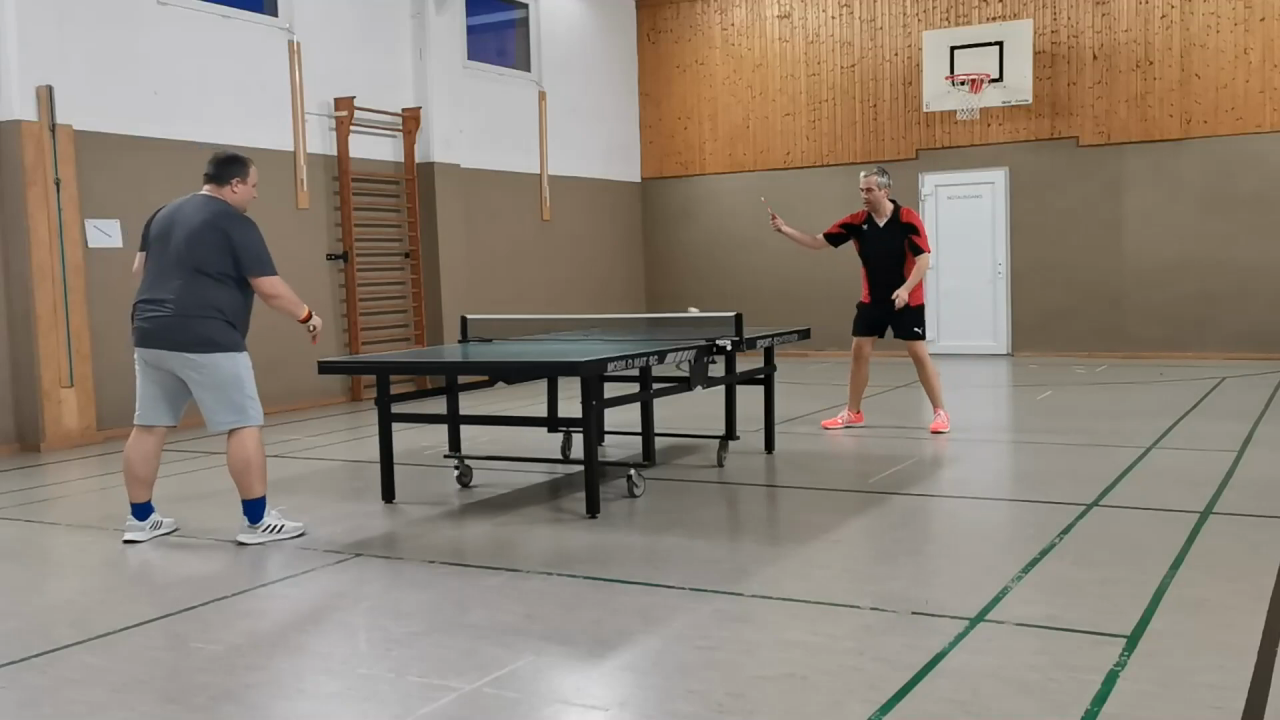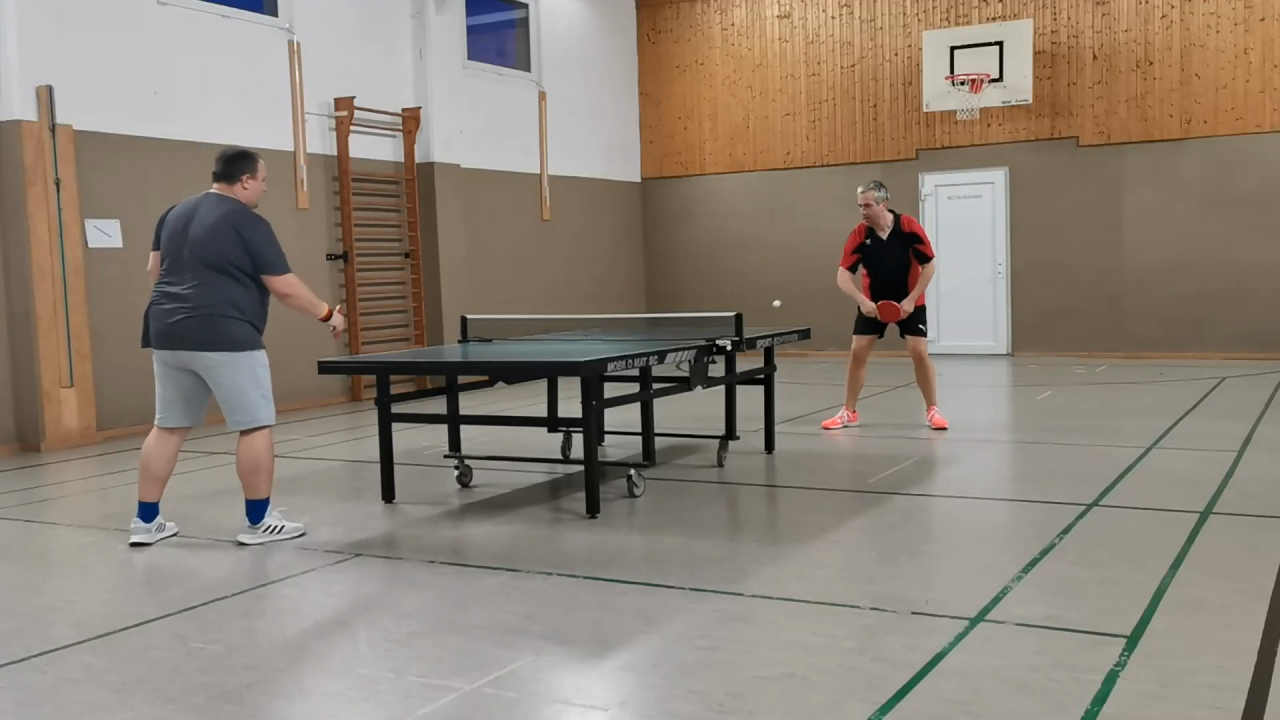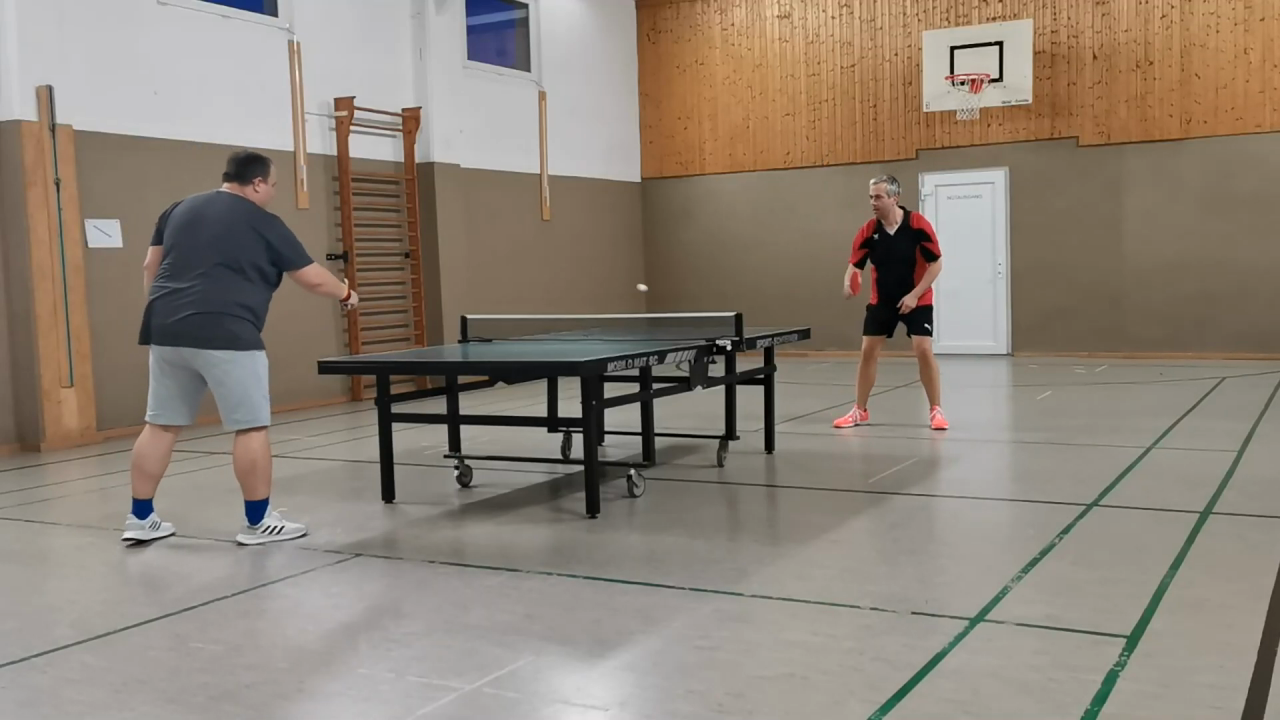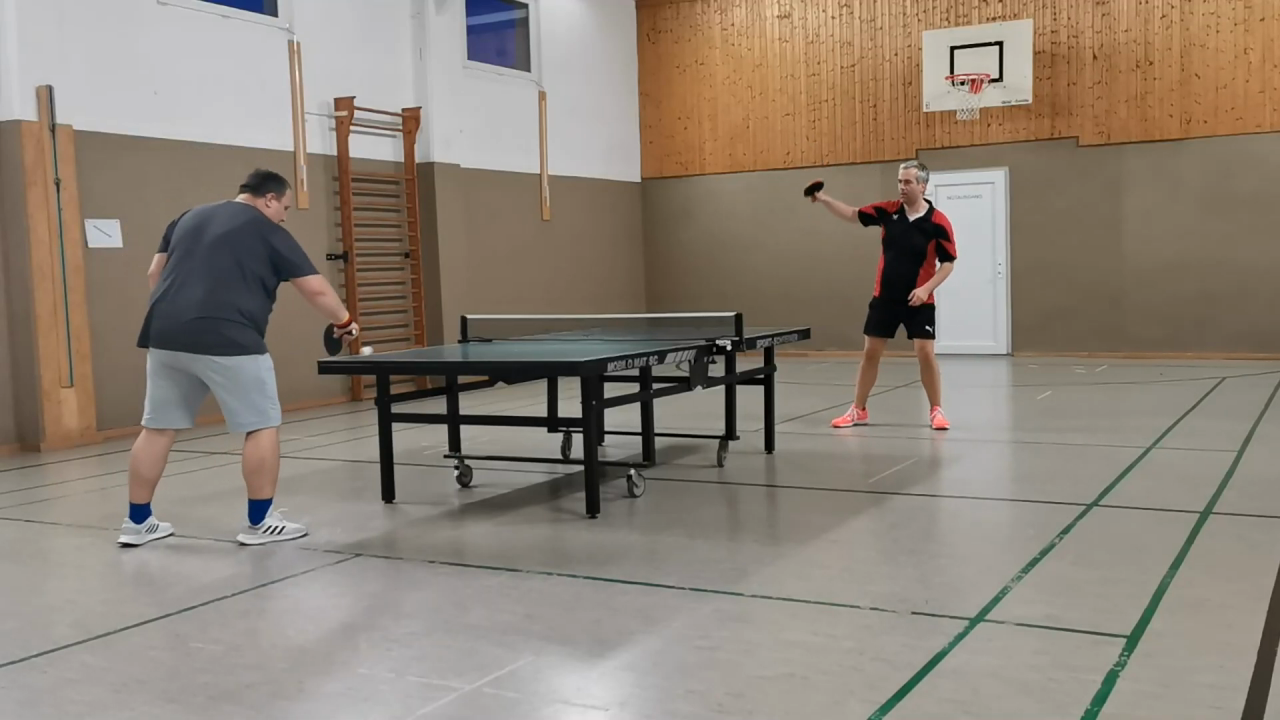
dt=1s
person 1, frame 1
left shoulder: (164, 213)
right shoulder: (237, 225)
left elbow: (141, 268)
right elbow: (271, 289)
right wrist: (306, 315)
left hip: (152, 335)
right hip: (207, 340)
left knee: (148, 426)
right knee: (244, 425)
left ankle: (140, 518)
right ankle: (257, 521)
person 1, frame 2
left shoulder: (175, 213)
right shoulder: (249, 224)
left elbow: (155, 270)
right elbow: (284, 288)
right wrist: (328, 314)
left hip: (168, 334)
right hip: (225, 338)
left knee: (168, 427)
right knee: (255, 426)
left ankle: (145, 520)
right ankle: (259, 521)
person 1, frame 3
left shoulder: (178, 210)
right shoulder: (265, 224)
left elbow: (151, 267)
right elbow: (312, 277)
right wrist: (345, 293)
left hip: (167, 334)
right hip: (226, 336)
left knee: (161, 425)
right knee: (252, 427)
left ankle: (140, 518)
right ankle: (258, 522)
person 1, frame 4
left shoulder: (187, 219)
right shoulder: (270, 234)
left elbow: (155, 273)
right elbow: (316, 288)
right wrist: (344, 321)
left hip: (167, 338)
right hip: (228, 343)
left knee: (157, 428)
right knee: (262, 426)
left ankle: (137, 522)
right ankle: (260, 522)
person 2, frame 1
left shoulder: (908, 219)
right shoulder: (856, 222)
left elbow: (923, 259)
right elbow: (820, 241)
left wrist: (905, 289)
right wrist: (787, 230)
left hip: (906, 301)
right hip: (872, 301)
left knee: (919, 354)
right knee: (860, 352)
left ankle: (940, 413)
right ankle: (853, 412)
person 2, frame 2
left shoulder: (911, 229)
right shoulder: (859, 236)
left elbow: (929, 266)
right elbow: (844, 274)
left wrist: (911, 299)
right wrist: (863, 300)
left hip: (909, 303)
right hip: (873, 303)
left knee: (919, 352)
right knee: (858, 353)
left ankle: (932, 411)
right ankle: (848, 412)
person 2, frame 3
left shoulder: (918, 225)
right shoulder: (866, 232)
left elbow: (935, 264)
right elbow: (854, 266)
left wrist: (914, 294)
right wrist: (849, 283)
left hip: (917, 300)
right hip: (881, 302)
left knee: (924, 351)
right knee: (867, 352)
left ankle: (936, 411)
right ankle: (860, 410)
person 2, frame 4
left shoulder: (938, 222)
right shoulder: (889, 211)
left elbow: (948, 263)
right elbow: (852, 214)
left wrist: (926, 289)
right wrist: (824, 199)
left hip: (919, 301)
right hip: (884, 298)
left knee: (926, 353)
right knee: (871, 352)
left ankle: (936, 411)
right ankle: (859, 410)
